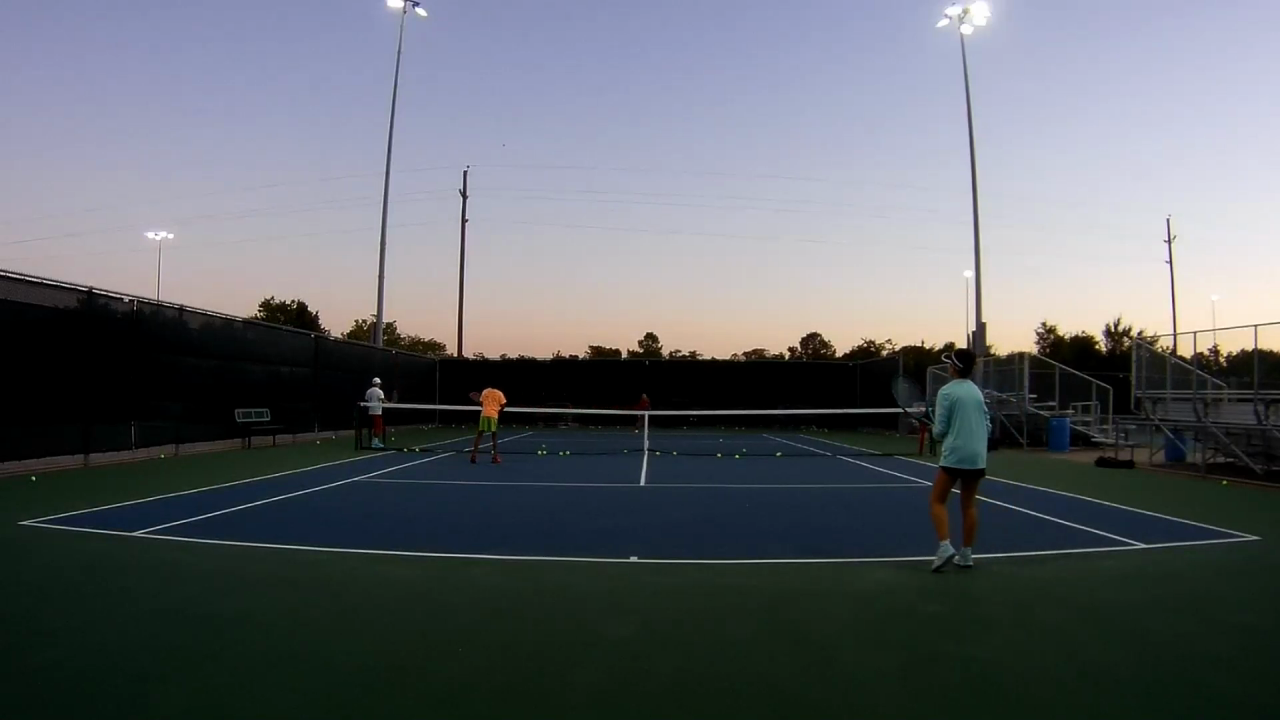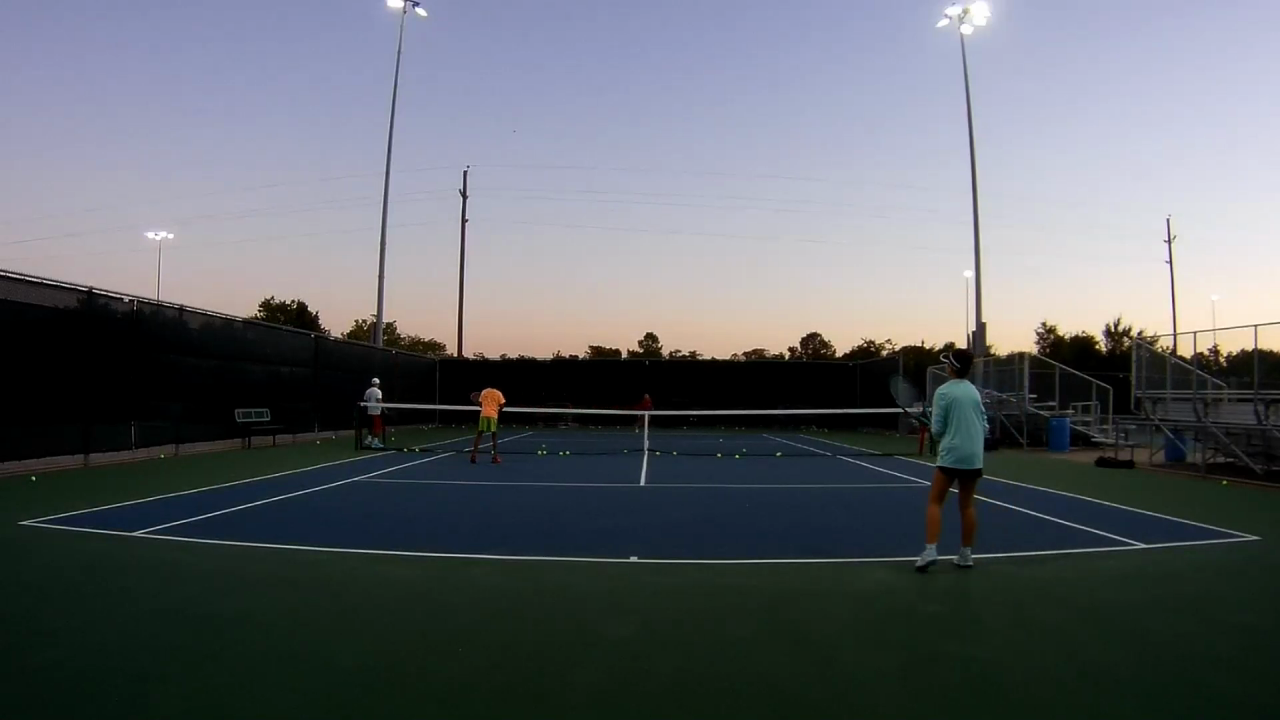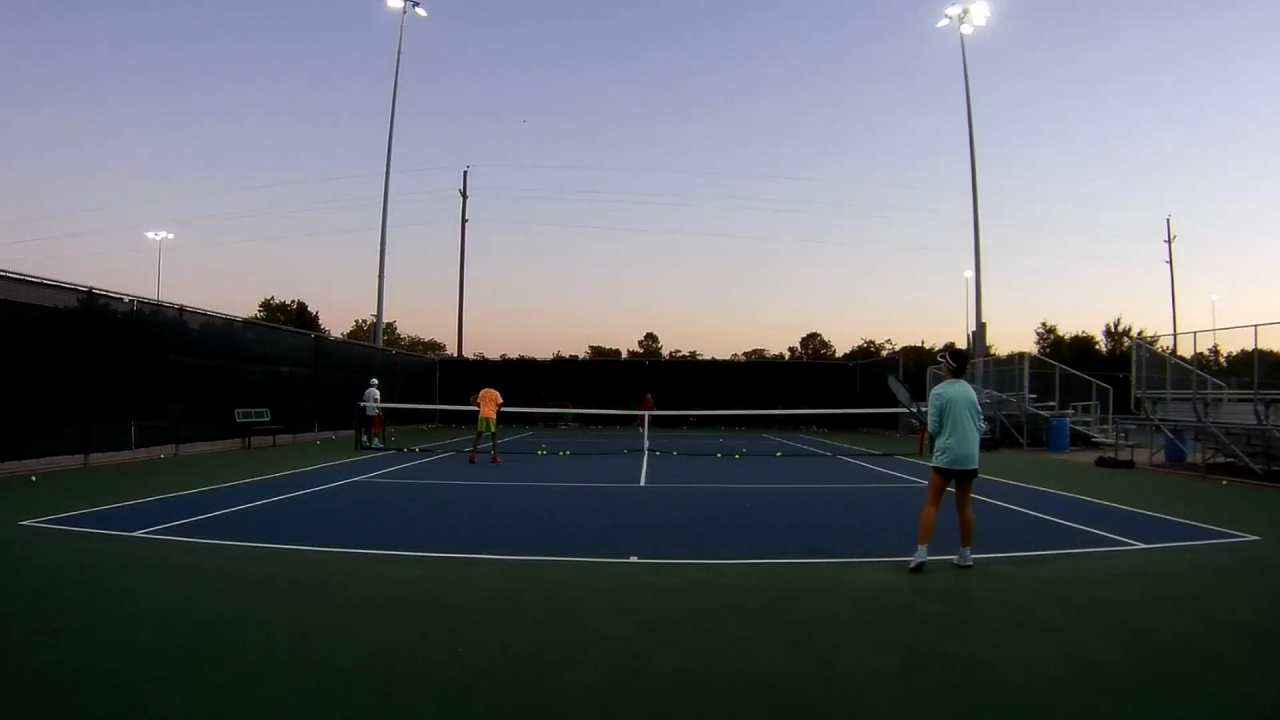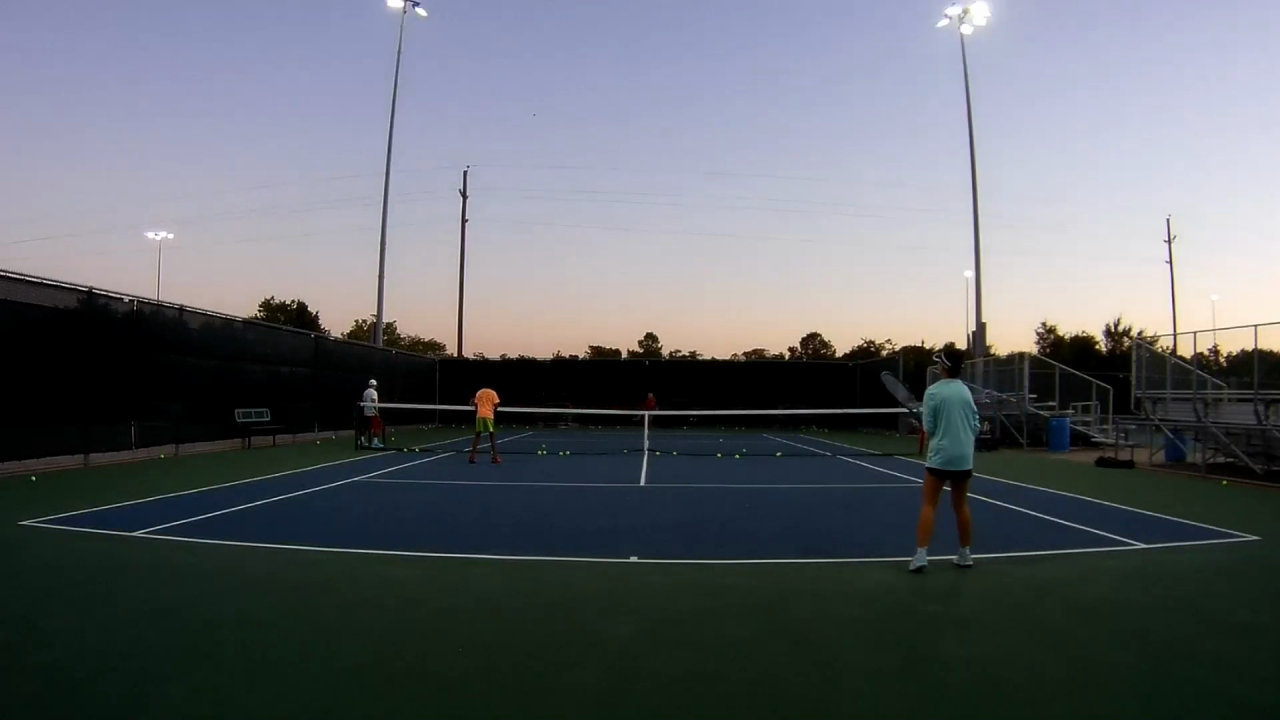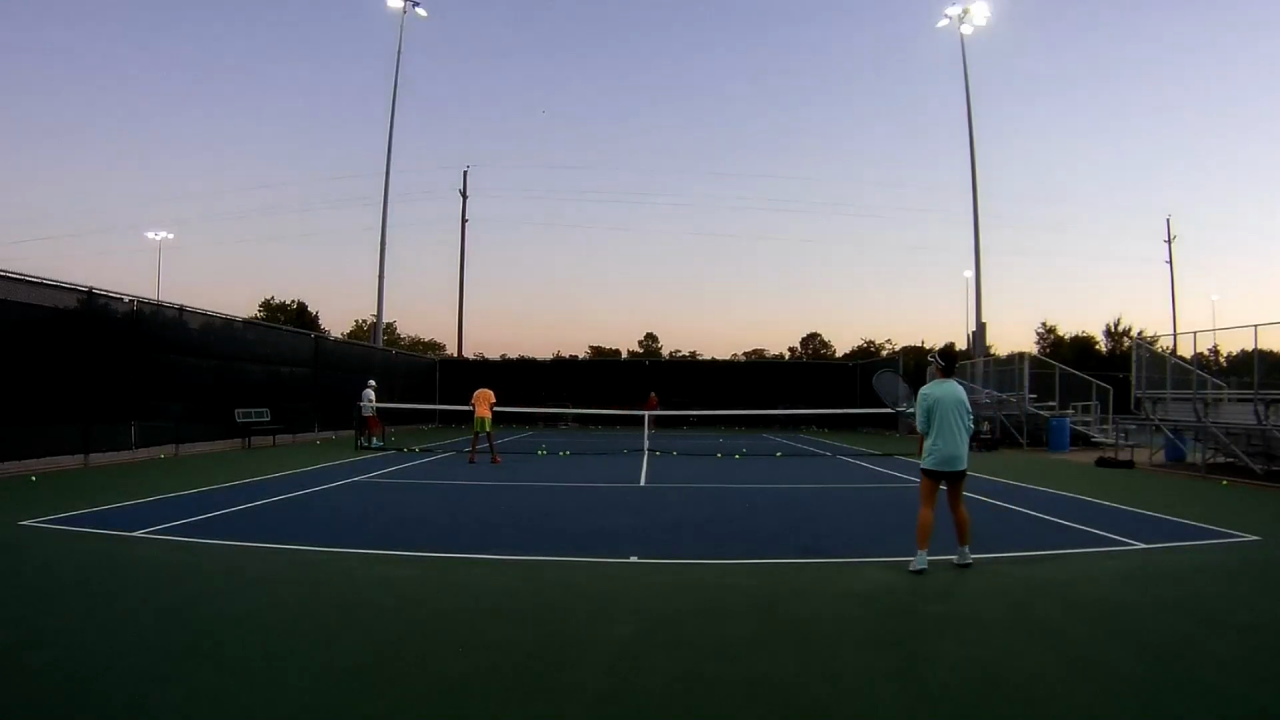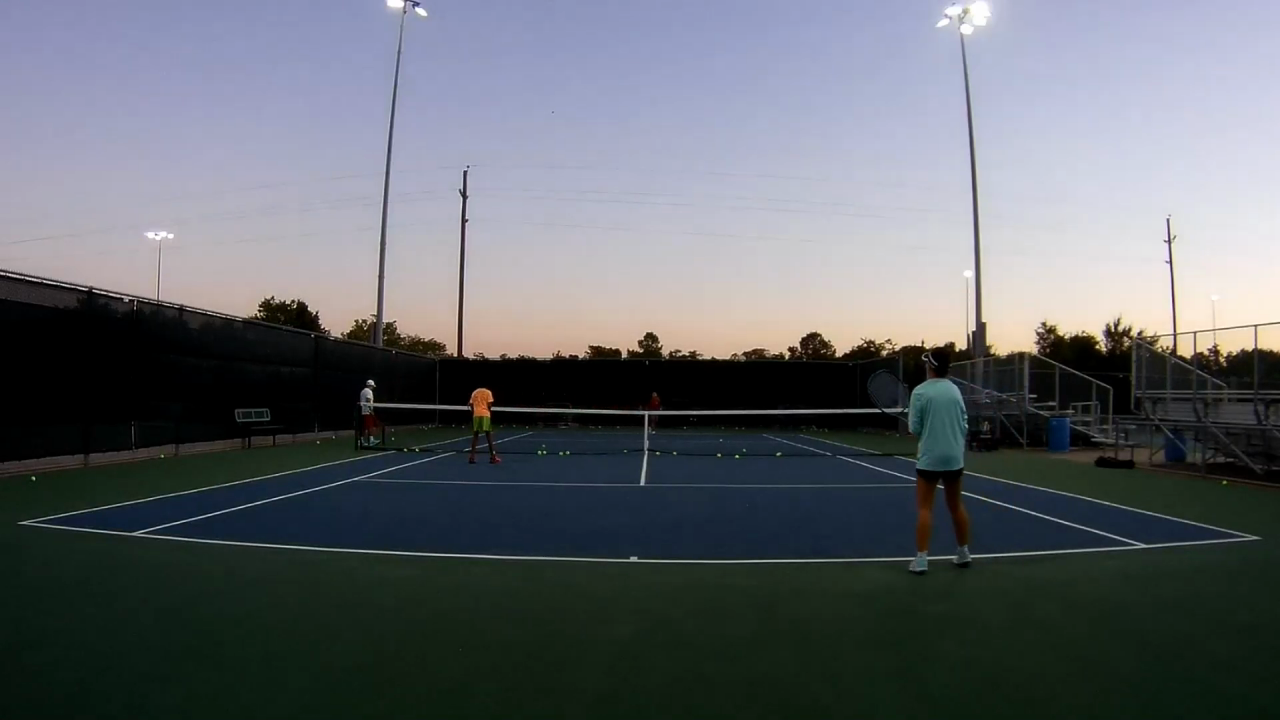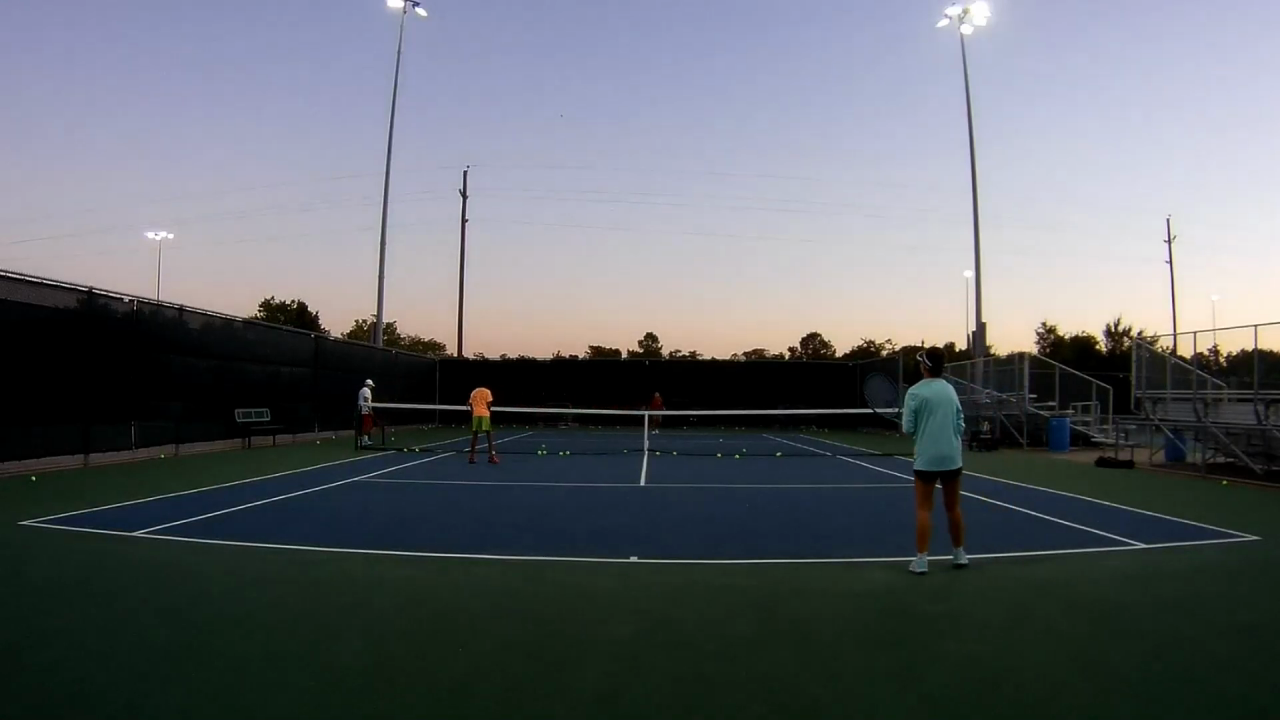
dt=0.1s
person 1, frame 1
left shoulder: (947, 391)
right shoulder: (977, 391)
left elbow: (941, 429)
right elbow: (987, 426)
left wrist: (934, 431)
left hip: (955, 455)
right hip: (977, 456)
left knee: (937, 502)
right knee: (969, 505)
left ankle: (945, 546)
right ankle: (966, 554)
person 1, frame 2
left shoulder: (943, 391)
right shoulder: (974, 391)
left elbow: (937, 428)
right elbow: (984, 426)
left wrist: (942, 433)
left hip: (951, 455)
right hip: (974, 457)
left knee: (935, 503)
right knee: (967, 506)
left ankle: (930, 549)
right ankle: (966, 554)
person 1, frame 3
left shoulder: (939, 391)
right shoulder: (970, 391)
left elbow: (933, 428)
right elbow: (981, 426)
left hip: (946, 455)
right hip: (969, 457)
left knee: (931, 504)
right knee: (964, 505)
left ankle: (921, 551)
right ankle: (965, 554)
person 1, frame 4
left shoulder: (933, 391)
right shoulder: (966, 391)
left elbow: (928, 428)
right elbow: (976, 426)
left hip: (940, 456)
right hip: (963, 457)
left knee: (928, 505)
right knee: (961, 506)
left ankle: (921, 555)
right ankle: (965, 554)
person 1, frame 5
left shoulder: (927, 391)
right shoulder: (961, 391)
left elbow: (922, 428)
right elbow: (969, 426)
left hip: (935, 456)
right hip: (958, 457)
left knee: (926, 507)
right knee: (958, 506)
left ankle: (921, 557)
right ankle: (964, 552)
person 1, frame 6
left shoulder: (920, 391)
right shoulder: (955, 391)
left elbow: (914, 428)
right elbow: (964, 426)
left hip: (929, 457)
right hip: (954, 457)
left knee: (924, 508)
right knee: (956, 506)
left ankle: (921, 558)
right ankle: (963, 552)
person 1, frame 7
left shoulder: (915, 392)
right shoulder: (950, 390)
left elbow: (908, 428)
right elbow: (960, 426)
left hip: (926, 458)
right hip: (952, 457)
left knee: (924, 509)
right knee: (953, 507)
left ankle: (921, 559)
right ankle: (959, 553)
